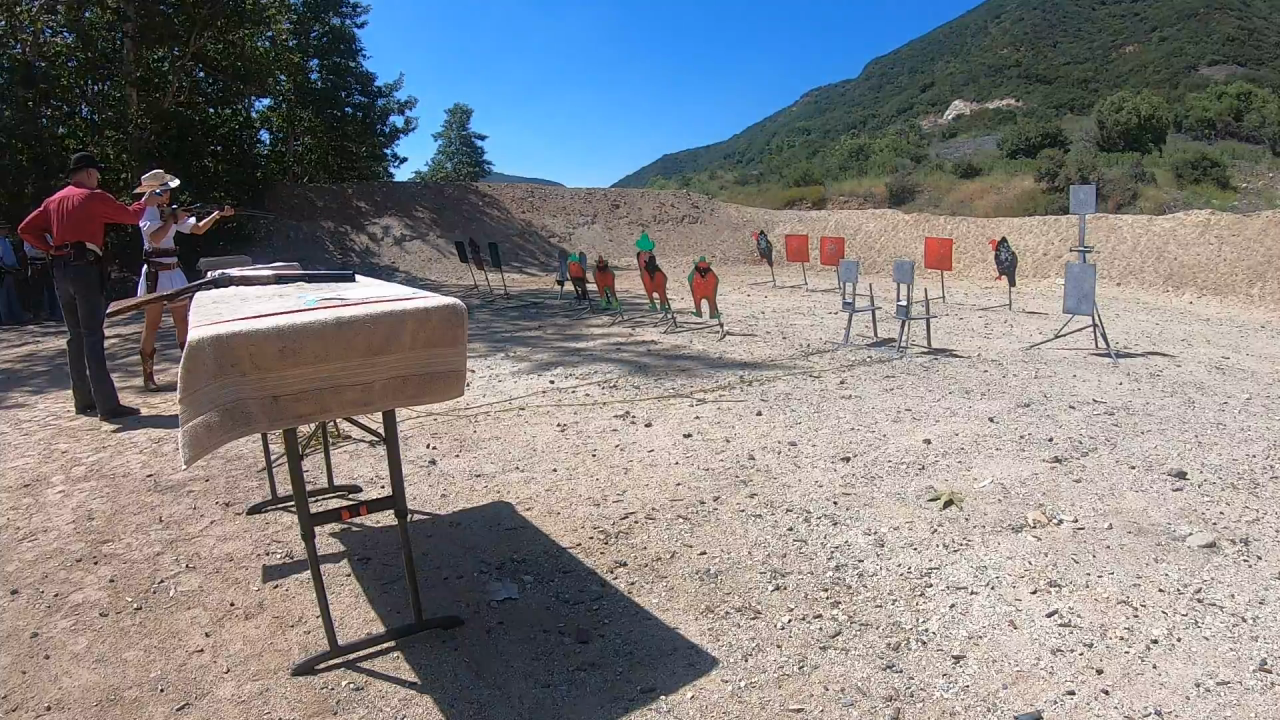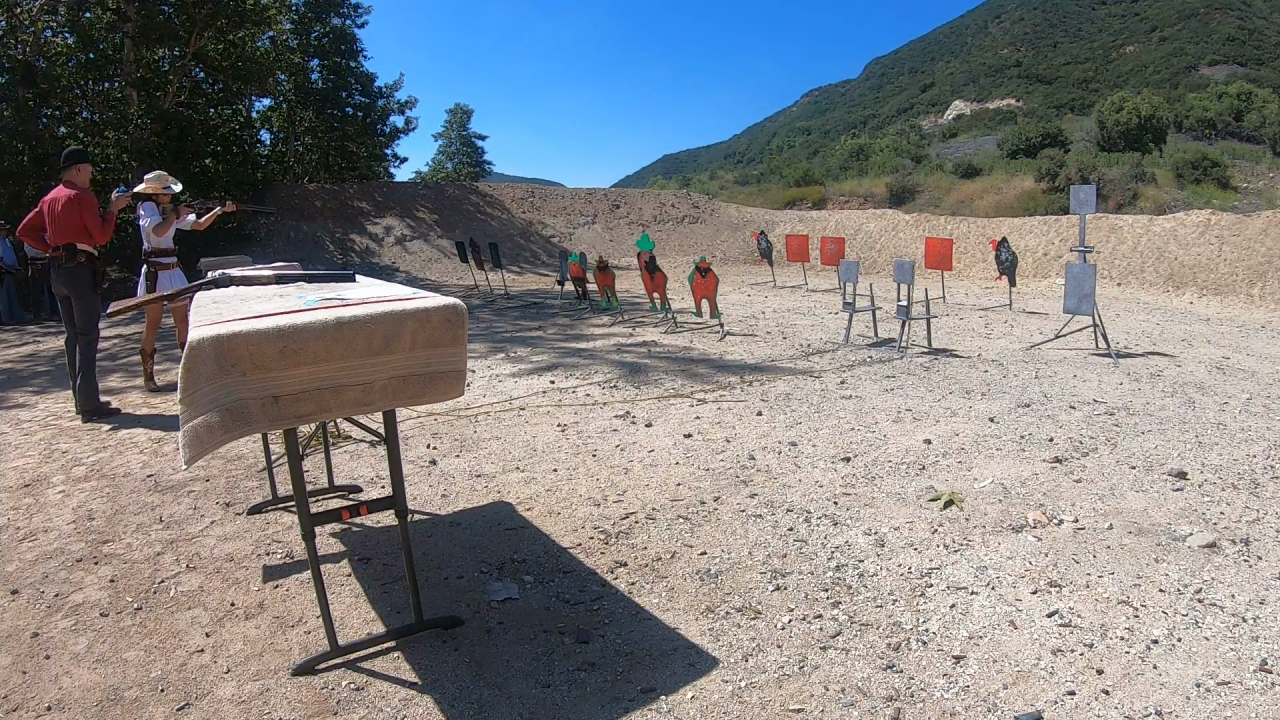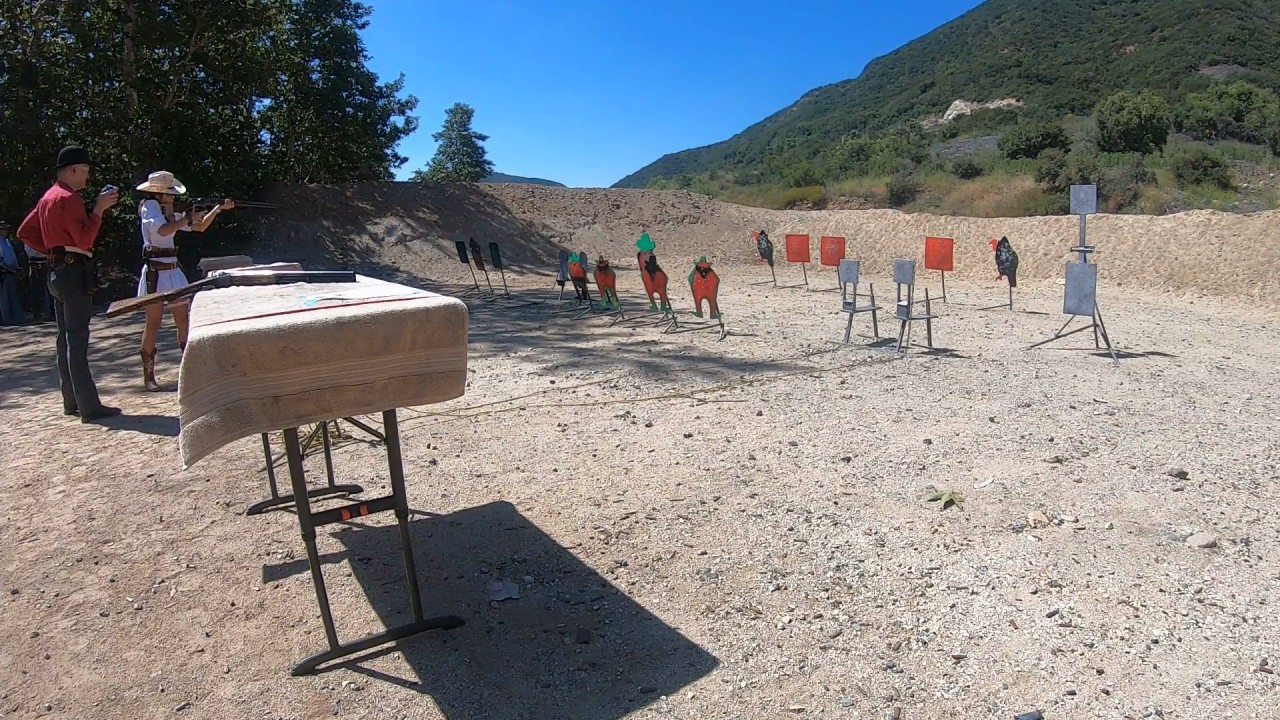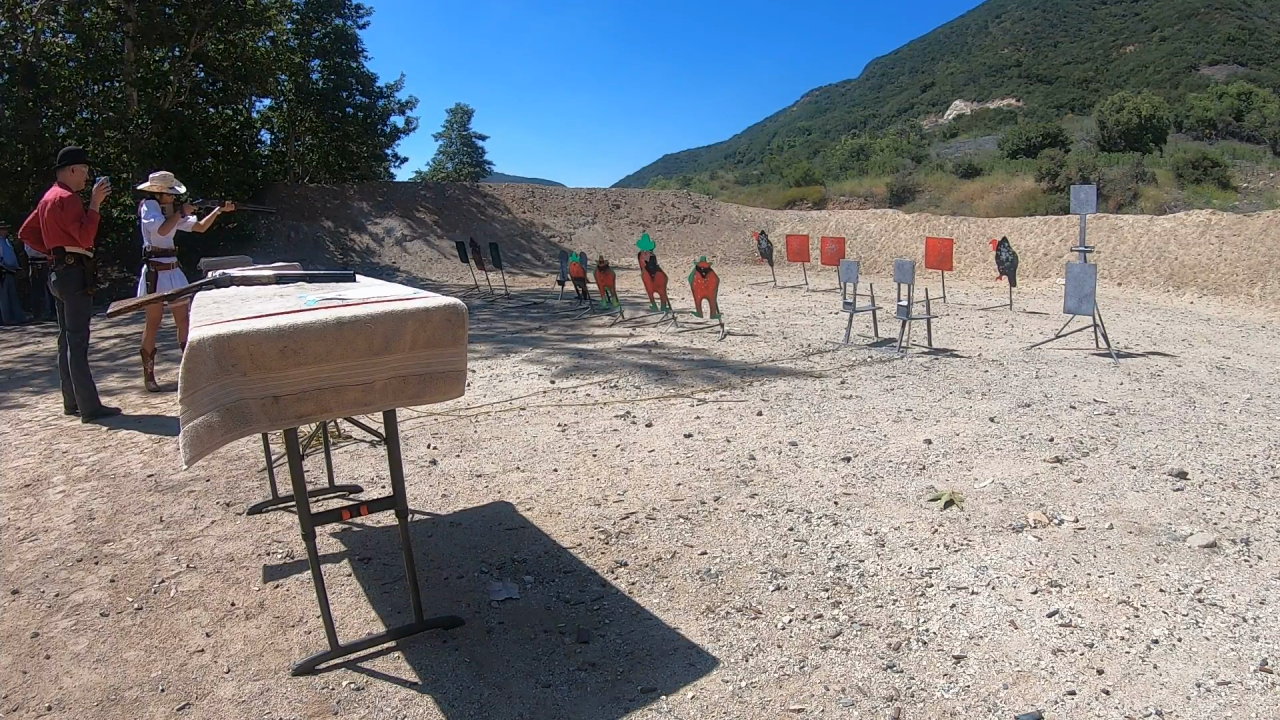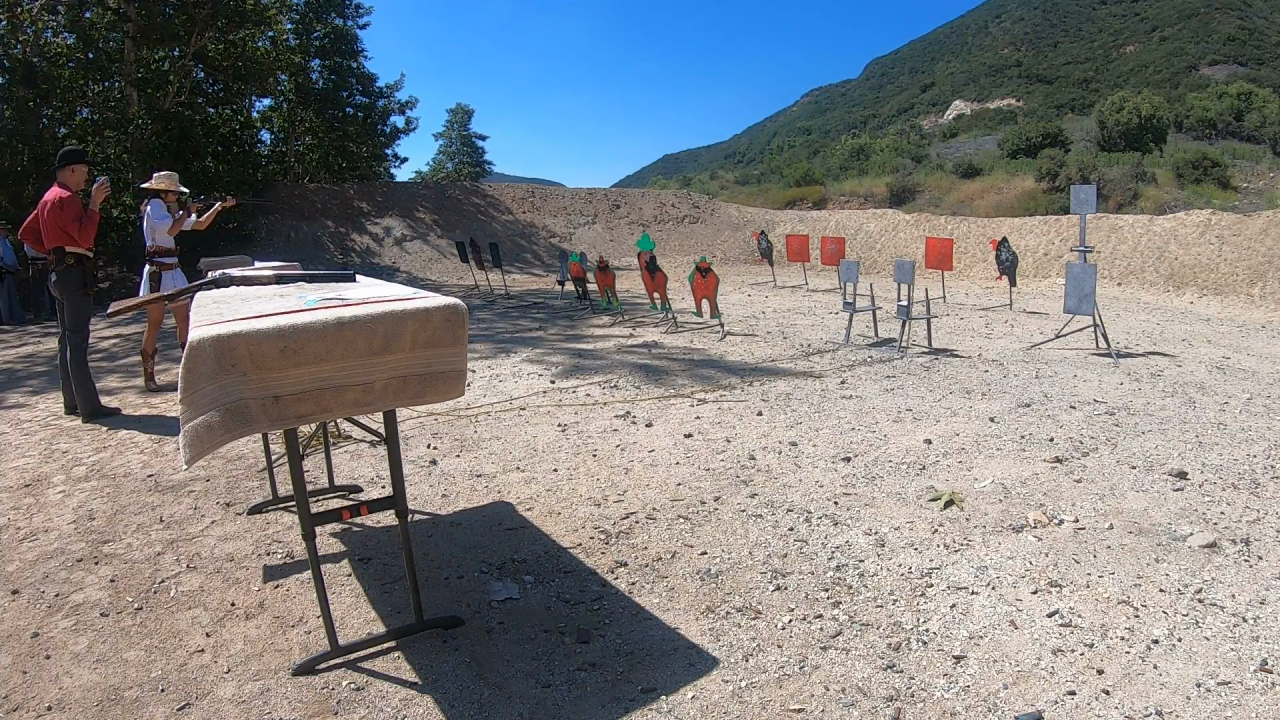
dt=1s
person 1, frame 1
left shoulder: (54, 200)
right shoulder: (94, 197)
left elbow: (26, 229)
right elbow: (130, 215)
left wrist: (50, 248)
right wrist: (145, 202)
left hip: (61, 271)
right hip: (85, 269)
left knee: (76, 337)
right knee: (93, 337)
left ankle: (84, 401)
right ankle: (107, 405)
person 1, frame 2
left shoulder: (50, 199)
right shoulder: (82, 196)
left elbow: (25, 231)
right elbow: (101, 236)
left wrist: (51, 248)
right wrist: (113, 208)
left hip: (58, 271)
right hip: (81, 269)
left knee: (74, 336)
right knee: (87, 337)
left ankle: (83, 400)
right ankle: (89, 406)
person 1, frame 3
left shoulder: (48, 197)
right shoulder: (69, 198)
left elbow: (25, 232)
right elbow: (85, 239)
left wrist: (51, 249)
right wrist: (99, 208)
left hip: (58, 271)
right hip: (74, 272)
left knee: (66, 338)
right knee: (77, 340)
left ankle: (72, 401)
right ankle: (89, 407)
person 1, frame 4
left shoulder: (49, 198)
right shoulder: (67, 198)
left elbow: (26, 232)
right elbow: (85, 237)
left wrist: (52, 250)
right wrist: (95, 203)
left hip: (59, 272)
right hip: (74, 273)
left knee: (67, 339)
right knee: (77, 341)
left ankle: (71, 401)
right ankle: (90, 407)
person 1, frame 5
left shoulder: (49, 198)
right shoulder: (67, 198)
left elbow: (27, 233)
right elbow: (85, 237)
left wrist: (53, 250)
right wrist: (95, 202)
left hip: (59, 272)
right hip: (75, 272)
left knee: (68, 339)
right knee: (77, 341)
left ankle: (72, 402)
right ankle: (90, 407)
person 2, frame 1
left shoulder: (171, 210)
right shoulder: (146, 211)
left elbow: (198, 229)
right elbow: (155, 237)
left wrist: (217, 214)
right wrist: (172, 219)
left hip: (174, 271)
right hip: (155, 273)
left knee: (183, 321)
right knee: (152, 325)
right ankle: (148, 376)
person 2, frame 2
left shoulder: (170, 209)
right shoulder: (147, 207)
left elbow: (200, 225)
right elbow: (158, 231)
left wrist: (219, 210)
right wrist: (175, 214)
left hip: (174, 271)
right hip: (155, 272)
left knee: (183, 321)
right knee: (153, 325)
right ankle: (148, 376)
person 2, frame 3
left shoulder: (171, 212)
right shoulder: (149, 206)
left elbow: (200, 226)
right elbow: (163, 230)
left wrist: (218, 208)
right wrist: (187, 218)
left hip: (174, 271)
right hip: (155, 272)
left knee: (184, 321)
right knee: (153, 324)
right ankle: (148, 376)
person 2, frame 4
left shoulder: (171, 212)
right shoulder: (149, 206)
left elbow: (200, 227)
right elbow: (162, 230)
left wrist: (219, 210)
right wrist: (181, 212)
left hip: (174, 271)
right hip: (155, 272)
left knee: (184, 320)
right knee: (153, 324)
right ankle: (148, 376)
person 2, frame 5
left shoulder: (169, 210)
right shoulder: (154, 206)
left elbow: (200, 224)
right elbow: (171, 230)
left wrist: (219, 206)
right wrist: (187, 211)
left hip: (174, 271)
right hip: (158, 272)
left knee: (184, 320)
right knee: (154, 324)
right ankle: (148, 376)
